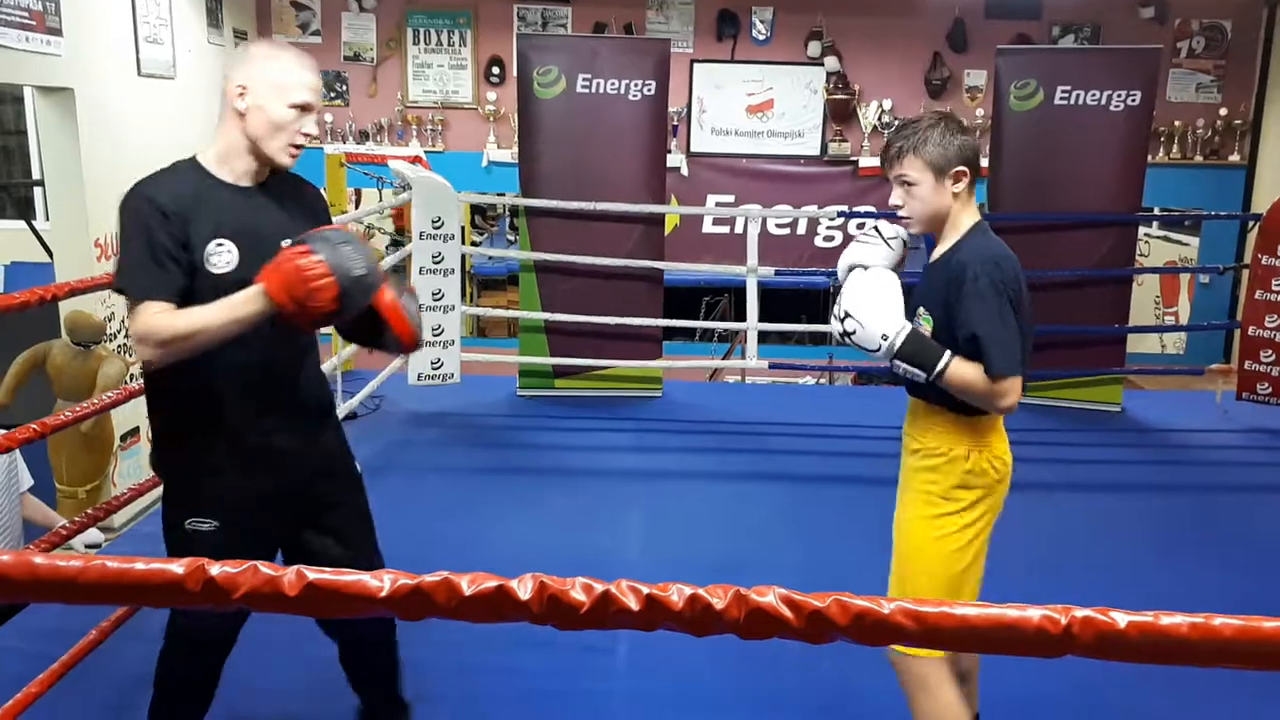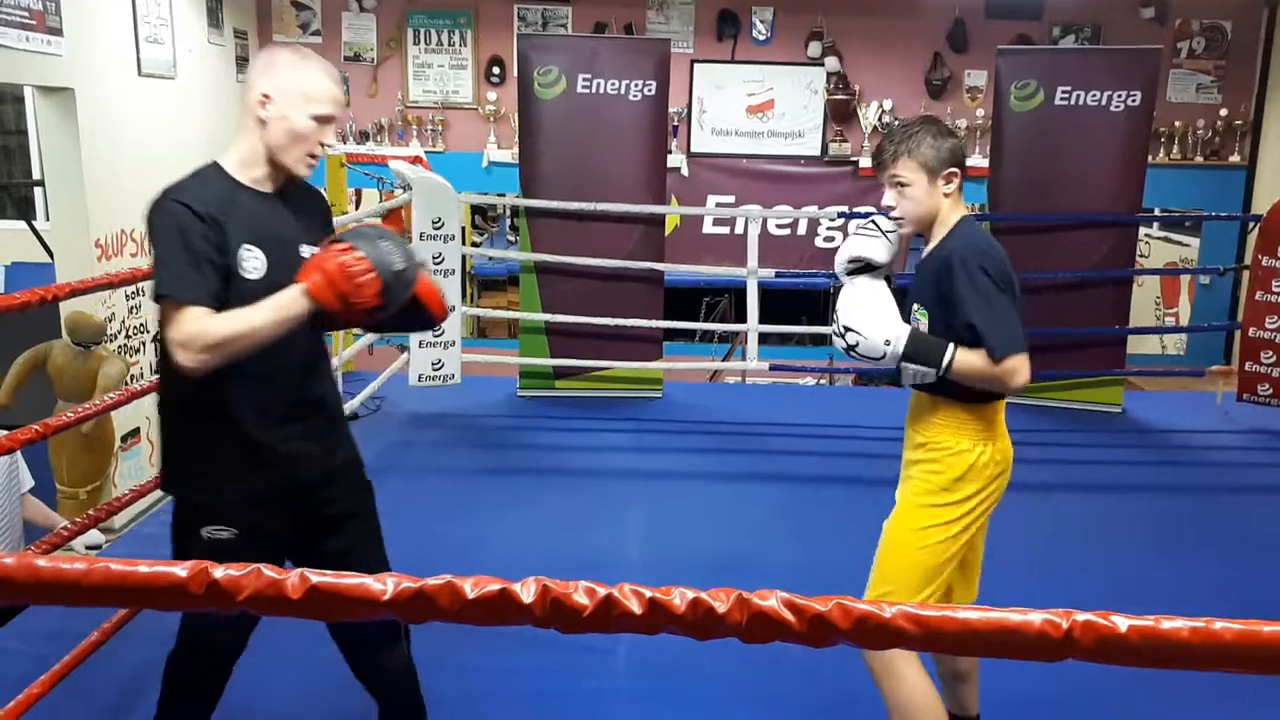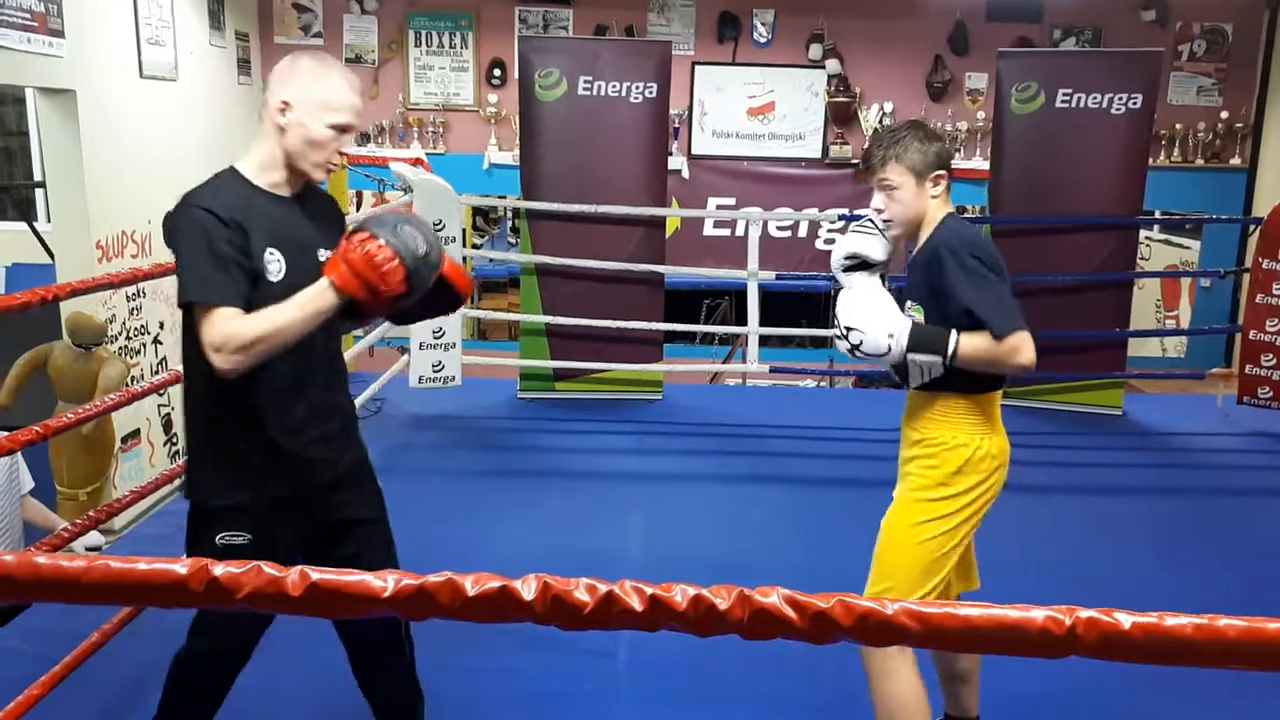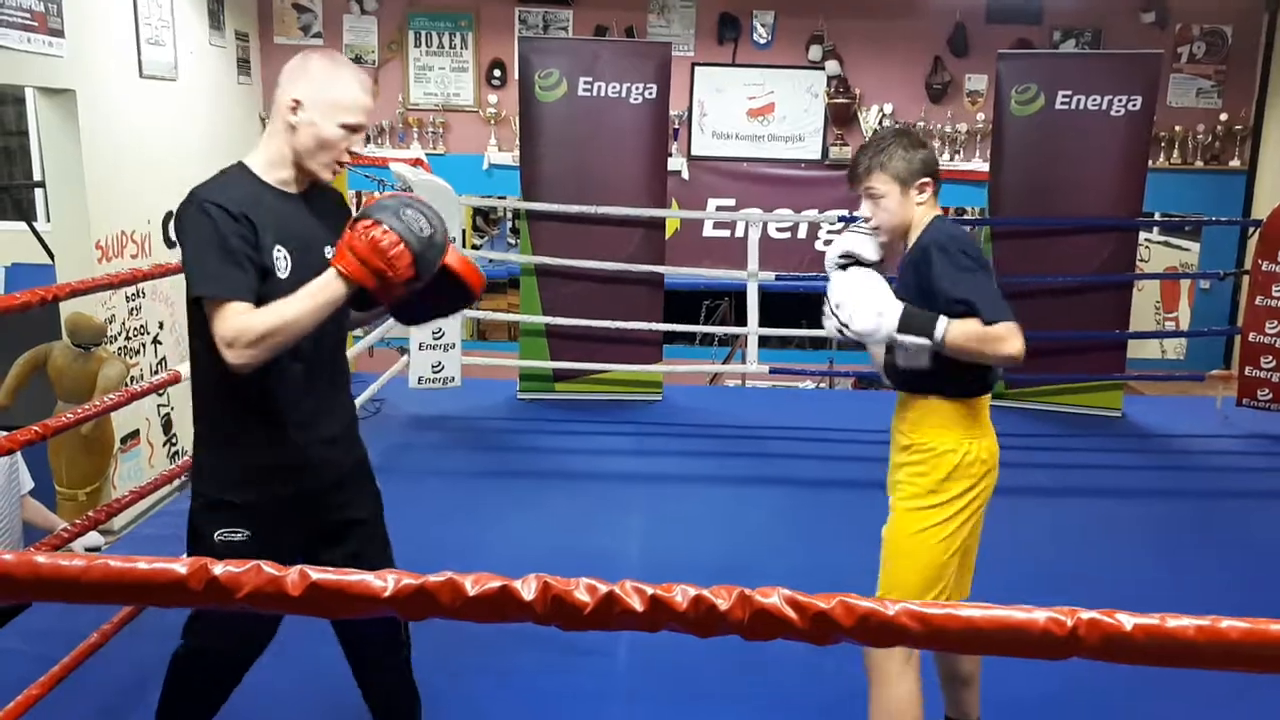
dt=0.1s
person 1, frame 1
left shoulder: (302, 201)
right shoulder: (162, 202)
right elbow: (152, 342)
left wrist: (367, 308)
right wrist: (268, 296)
left hip: (313, 451)
right hip: (213, 470)
right knee: (204, 627)
person 1, frame 2
left shoulder: (310, 206)
right shoulder: (189, 209)
right elbow: (193, 348)
left wrist: (379, 302)
right wrist: (312, 291)
left hip: (324, 461)
right hip: (226, 478)
left knee: (373, 611)
right knee: (213, 635)
person 1, frame 3
left shoulder: (323, 210)
right shoulder: (209, 214)
right elbow: (226, 349)
left wrist: (394, 292)
right wrist: (338, 284)
left hip: (336, 466)
right hip: (244, 483)
left knee: (380, 618)
right knee: (223, 639)
person 1, frame 4
left shoulder: (331, 206)
right shoulder: (218, 209)
right elbow: (241, 345)
left wrist: (401, 285)
right wrist: (348, 273)
left hip: (336, 464)
right hip: (246, 479)
left knee: (377, 617)
right knee: (223, 639)
person 2, frame 1
left shoulder: (981, 264)
right shoulder: (950, 253)
left elbow: (1002, 391)
left wrist: (902, 344)
right wrist: (876, 309)
left hip: (959, 465)
right hip: (935, 454)
left knee: (917, 649)
person 2, frame 2
left shoulder: (968, 255)
right shoulder: (942, 254)
left elbow: (1013, 370)
left wrist: (907, 346)
right wrist: (866, 288)
left hip: (959, 454)
right hip: (946, 450)
right knee: (943, 609)
person 2, frame 3
left shoulder: (957, 247)
right shoulder: (932, 250)
left elbow: (1019, 352)
left wrist: (910, 340)
right wrist: (862, 286)
left hip: (957, 447)
right hip: (942, 443)
right knee: (942, 607)
person 2, frame 4
left shoulder: (944, 244)
right shoulder: (930, 249)
left elbow: (1005, 342)
right elbow: (902, 362)
left wrist: (900, 318)
right wrist: (867, 303)
left hip: (945, 450)
right hip: (945, 446)
person 3, frame 1
left shoulder: (54, 349)
right shoulder: (107, 359)
left elbow: (24, 360)
right elbow: (108, 380)
right wrist: (93, 414)
left hip: (62, 427)
right hip: (94, 430)
left knee: (71, 489)
right knee: (89, 484)
person 3, frame 2
left shoulder: (54, 349)
right shoulder: (107, 360)
left elbow: (25, 361)
right elbow: (108, 381)
right wrist: (94, 414)
left hip: (62, 428)
right hip: (95, 430)
left knee: (71, 490)
right knee: (91, 485)
person 3, frame 3
left shoulder: (55, 351)
right shoulder: (108, 361)
left elbow: (26, 361)
right elbow: (108, 384)
right wrist: (94, 418)
left hip: (62, 429)
right hip: (94, 433)
left knee: (71, 490)
right knee: (89, 486)
person 3, frame 4
left shoulder: (54, 351)
right shoulder: (107, 362)
left elbow: (25, 362)
right elbow: (108, 384)
right wrist: (93, 418)
left hip: (62, 429)
right hip: (93, 433)
left knee: (70, 490)
right knee: (88, 488)
